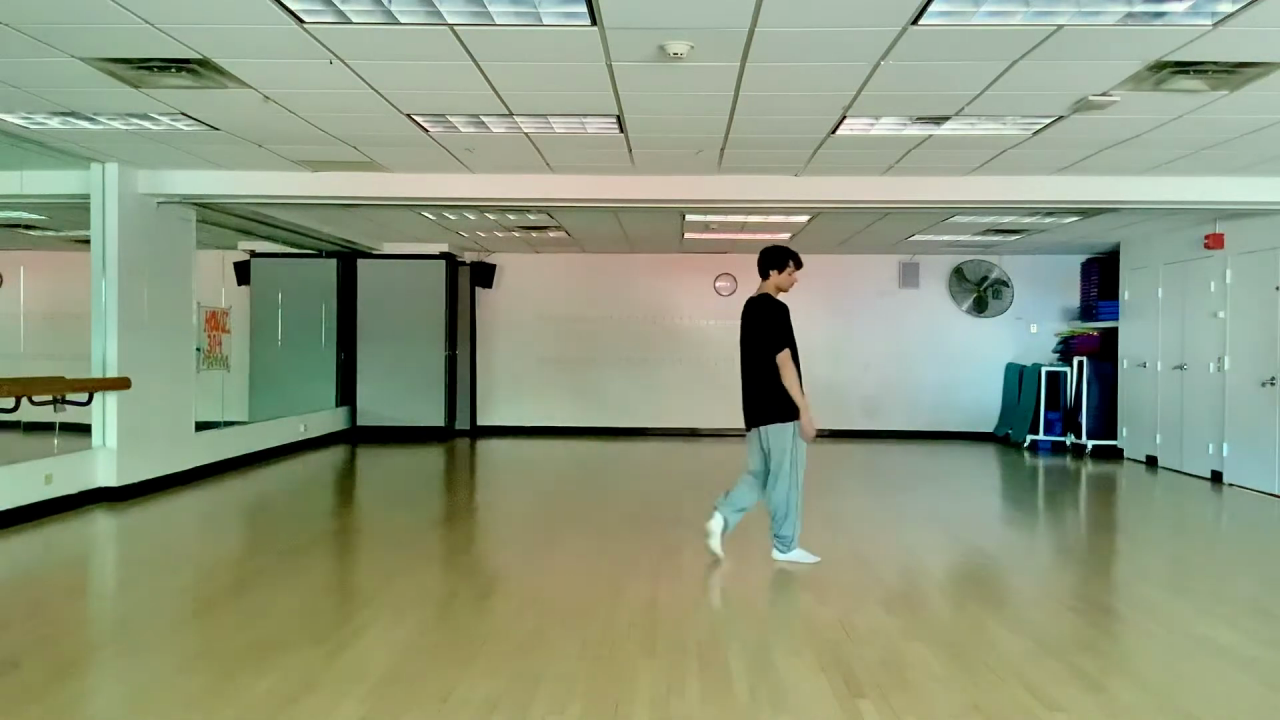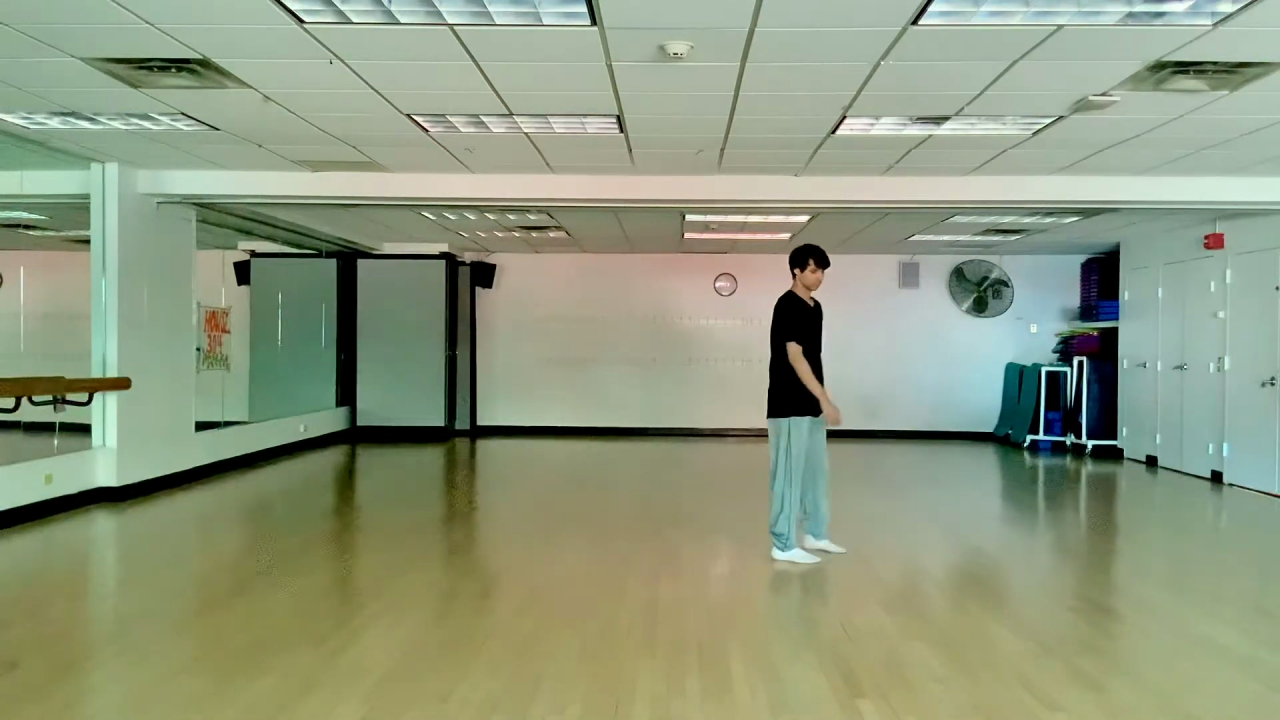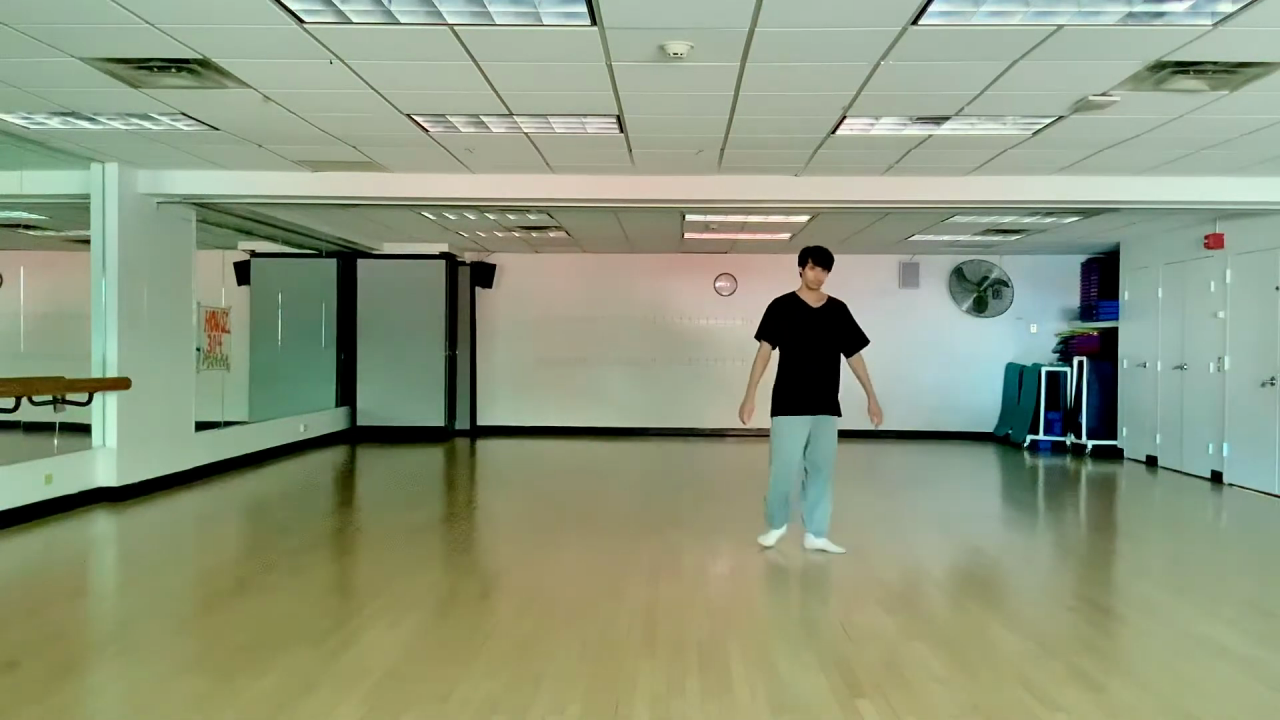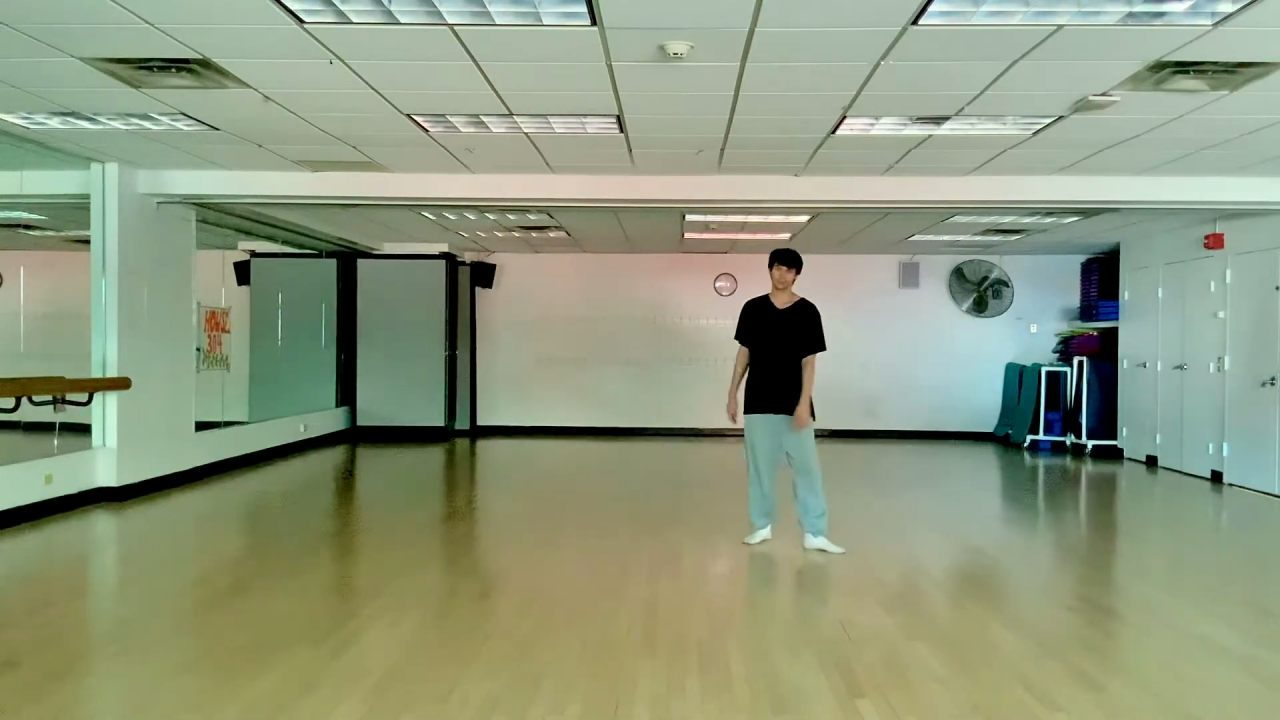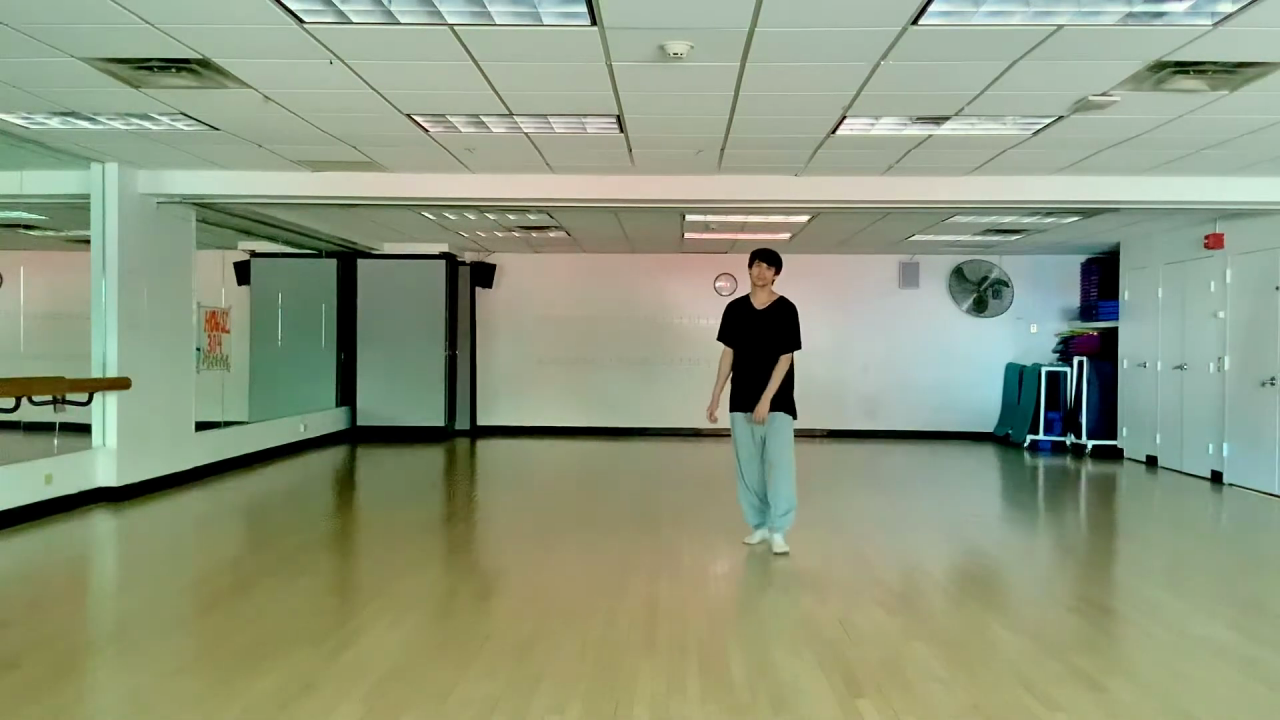
dt=0.5s
person 1, frame 1
left shoulder: (751, 306)
right shoulder: (776, 309)
right elbow: (785, 362)
right wrist: (804, 409)
left hip: (756, 407)
right hip: (778, 410)
left knee: (759, 474)
right knee: (786, 478)
left ankle: (721, 517)
right ankle: (785, 546)
person 1, frame 2
left shoulder: (814, 307)
right shoulder: (788, 306)
right elbow: (795, 357)
left wrist: (821, 402)
right wrist: (826, 400)
left hip: (810, 406)
right hip: (791, 407)
left knee: (816, 473)
right knee: (789, 474)
left ankle: (815, 535)
right ankle: (785, 545)
person 1, frame 3
left shoulder: (838, 310)
right shoulder: (782, 306)
left elbow: (854, 355)
right elbow: (764, 351)
left wrist: (872, 397)
right wrist: (749, 395)
left hip: (826, 406)
right hip: (789, 404)
left knee: (821, 470)
right knee: (784, 466)
left ankle: (816, 533)
right ankle: (776, 524)
person 1, frame 4
left shoulder: (808, 312)
right shoulder: (753, 308)
left elbow: (809, 360)
right elbow: (744, 353)
left wrist: (804, 402)
right wrist: (732, 393)
left hip: (794, 404)
right hip: (758, 403)
left knee: (807, 467)
right knee: (759, 467)
left ankle: (814, 533)
right ankle: (761, 525)
person 1, frame 5
left shoulder: (786, 309)
right shoulder: (734, 309)
left elbow: (785, 359)
right elbow: (728, 354)
left wrist: (766, 399)
right wrist: (715, 396)
left hip: (776, 402)
right hip: (741, 401)
left knee: (780, 465)
right knee: (747, 467)
left ankle: (779, 531)
right ankle: (760, 525)
